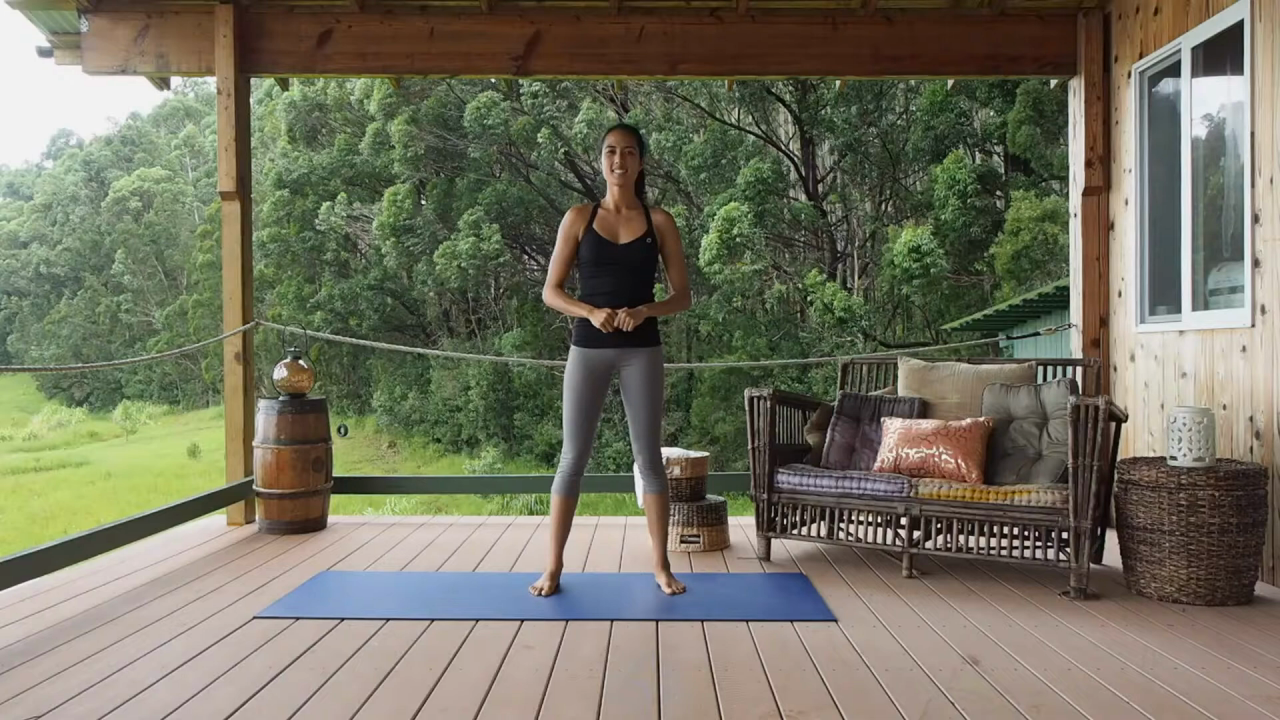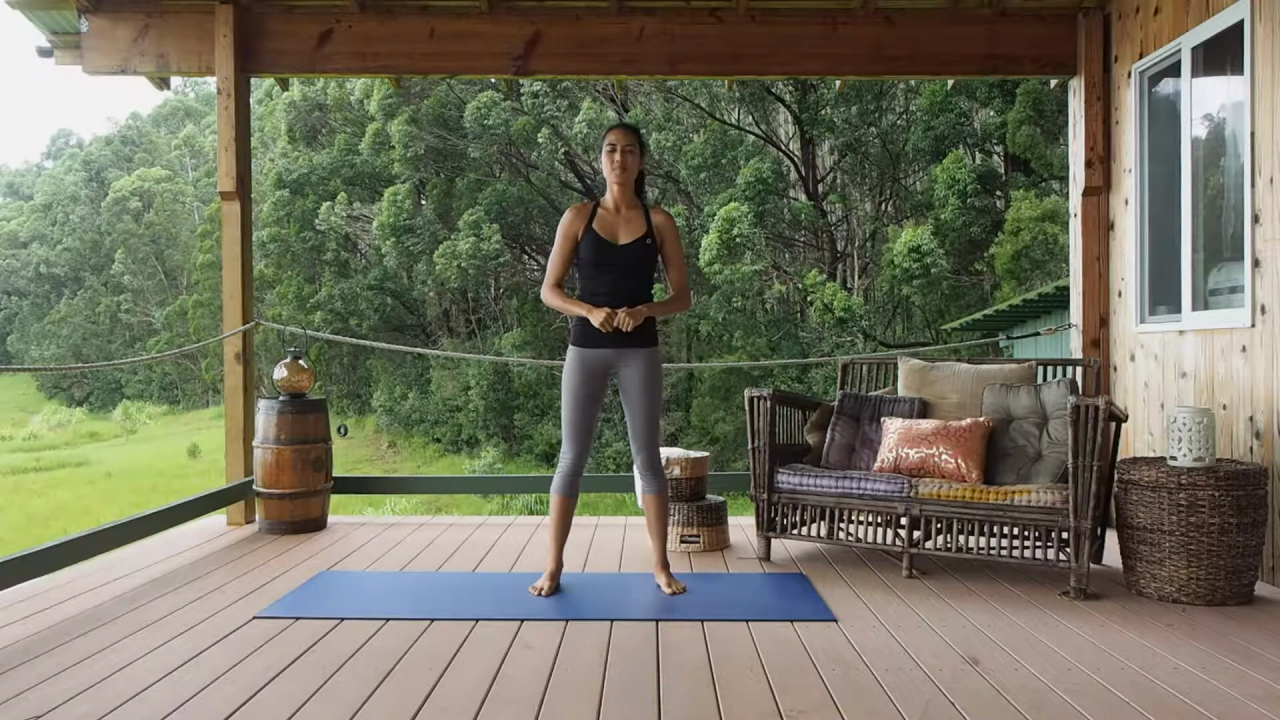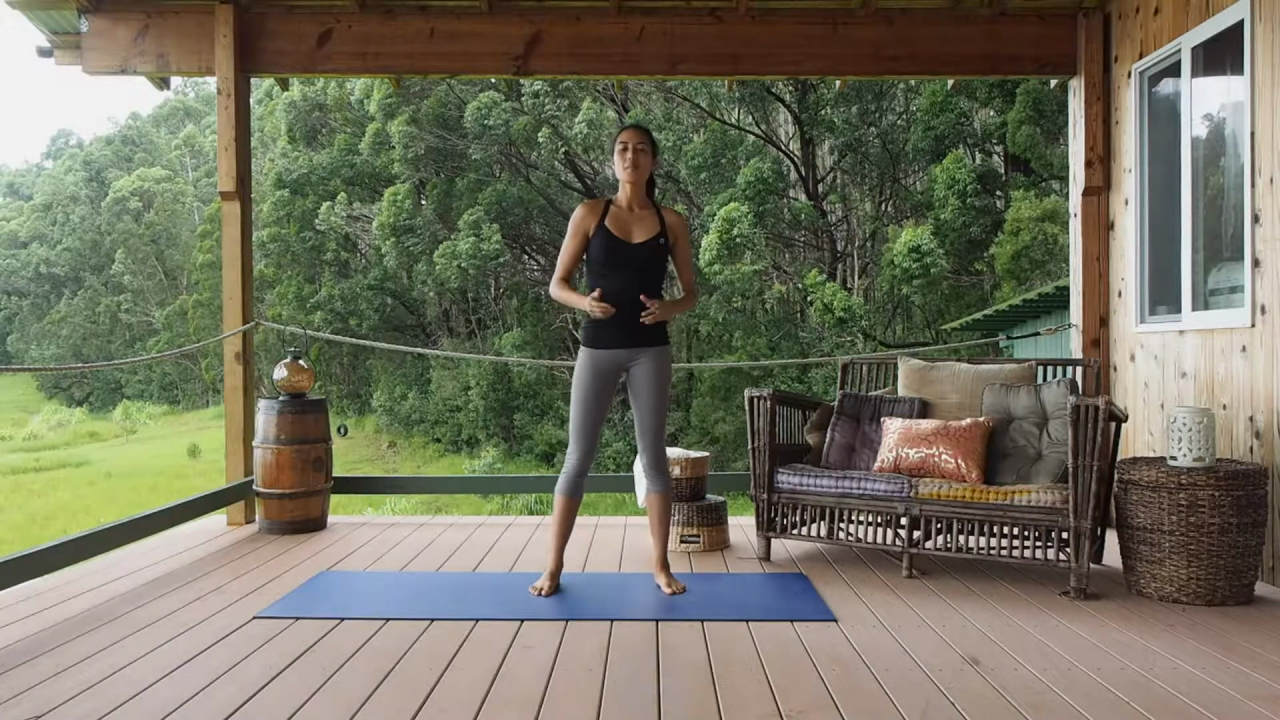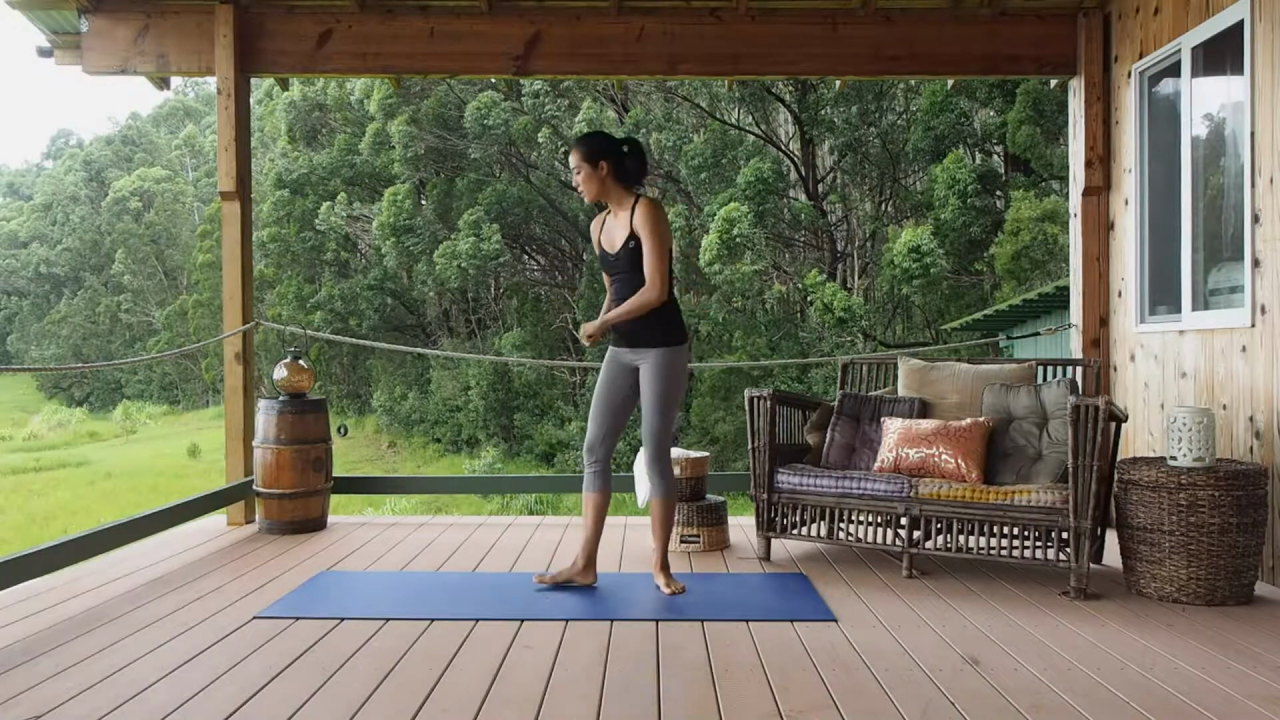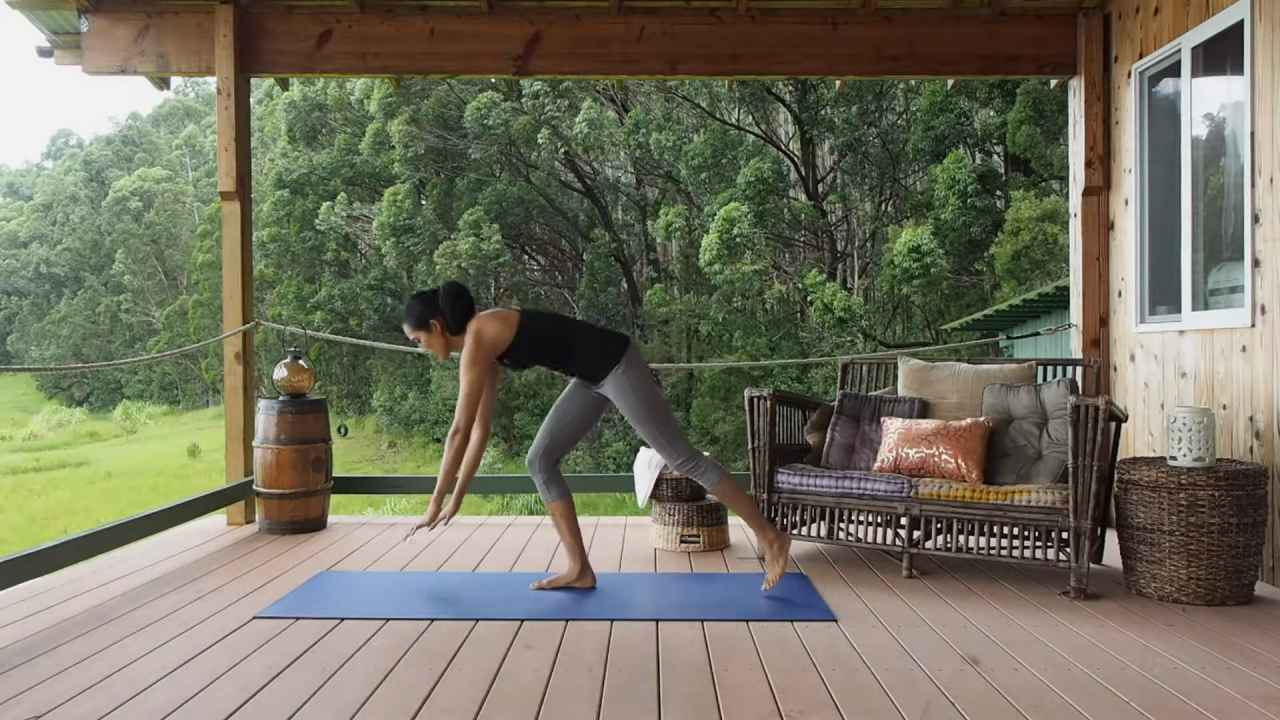
dt=1s
person 1, frame 1
left shoulder: (659, 222)
right shoulder: (578, 218)
left elbow: (682, 296)
right elbow: (551, 291)
left wrist: (645, 310)
right wrist: (590, 311)
left hip: (642, 350)
right hip: (588, 348)
left knee: (648, 456)
right knee: (573, 457)
left ankle: (661, 565)
right ankle: (554, 565)
person 1, frame 2
left shoulder: (659, 222)
right shoulder: (578, 217)
left elbow: (682, 297)
right elbow: (549, 290)
left wrist: (645, 310)
right wrist: (587, 310)
left hip: (640, 351)
right hip: (586, 349)
left knee: (647, 457)
right knee: (572, 458)
left ankle: (660, 566)
right ankle: (553, 566)
person 1, frame 3
left shoulder: (672, 222)
right shoulder: (589, 214)
left elbow: (690, 292)
right elbow: (557, 283)
left wrist: (668, 308)
right wrist: (585, 302)
left hip: (650, 350)
right hip: (598, 347)
left knee: (653, 455)
right knee: (579, 456)
left ankle: (660, 564)
right ankle: (553, 565)
person 1, frame 4
left shoulder: (646, 212)
right shoulder: (599, 223)
left elbow: (657, 290)
left wrist: (601, 322)
right wrist: (601, 326)
left hip: (663, 348)
right hip: (622, 351)
left knee: (656, 455)
right knee: (595, 451)
left ankle: (660, 565)
right ankle: (585, 564)
person 1, frame 5
left shoulder: (478, 337)
right shoulder: (482, 343)
left elbow: (459, 430)
right elbow: (480, 428)
left wrist: (436, 502)
right wrist: (457, 497)
left hip: (617, 366)
right hip: (594, 376)
left knee: (684, 459)
right knee: (540, 460)
left ankle: (771, 540)
right ankle: (579, 569)
